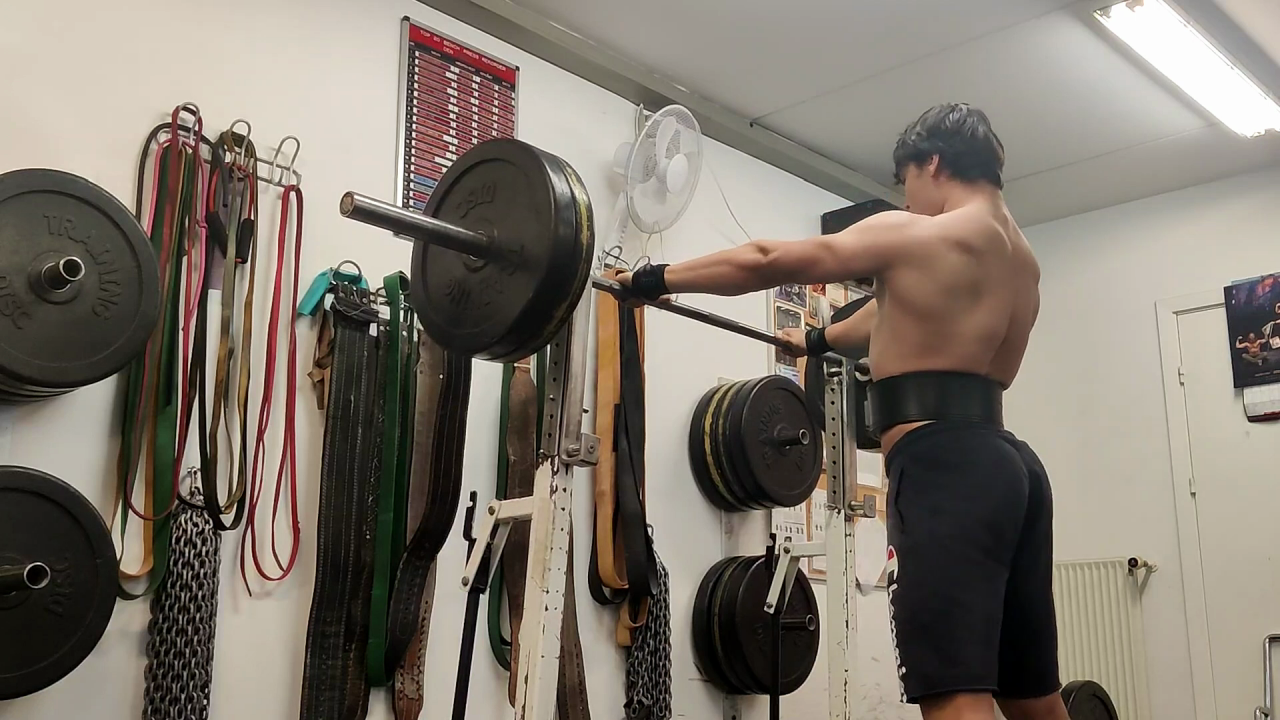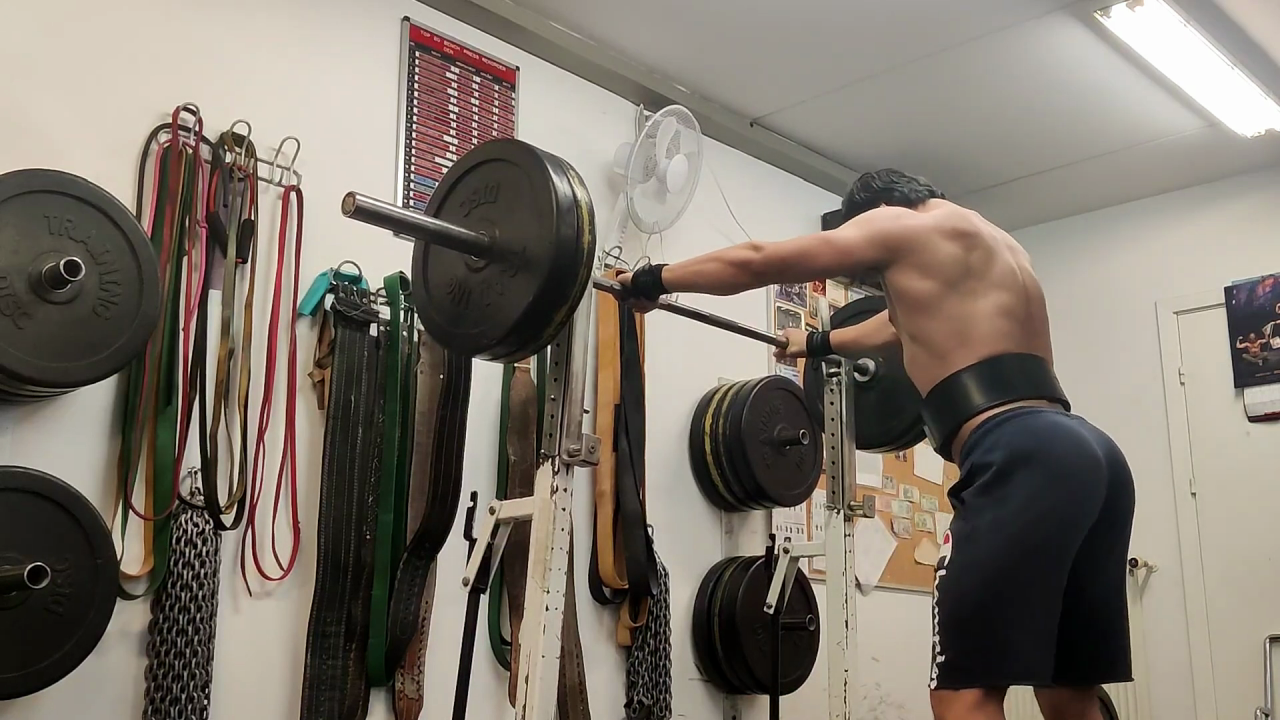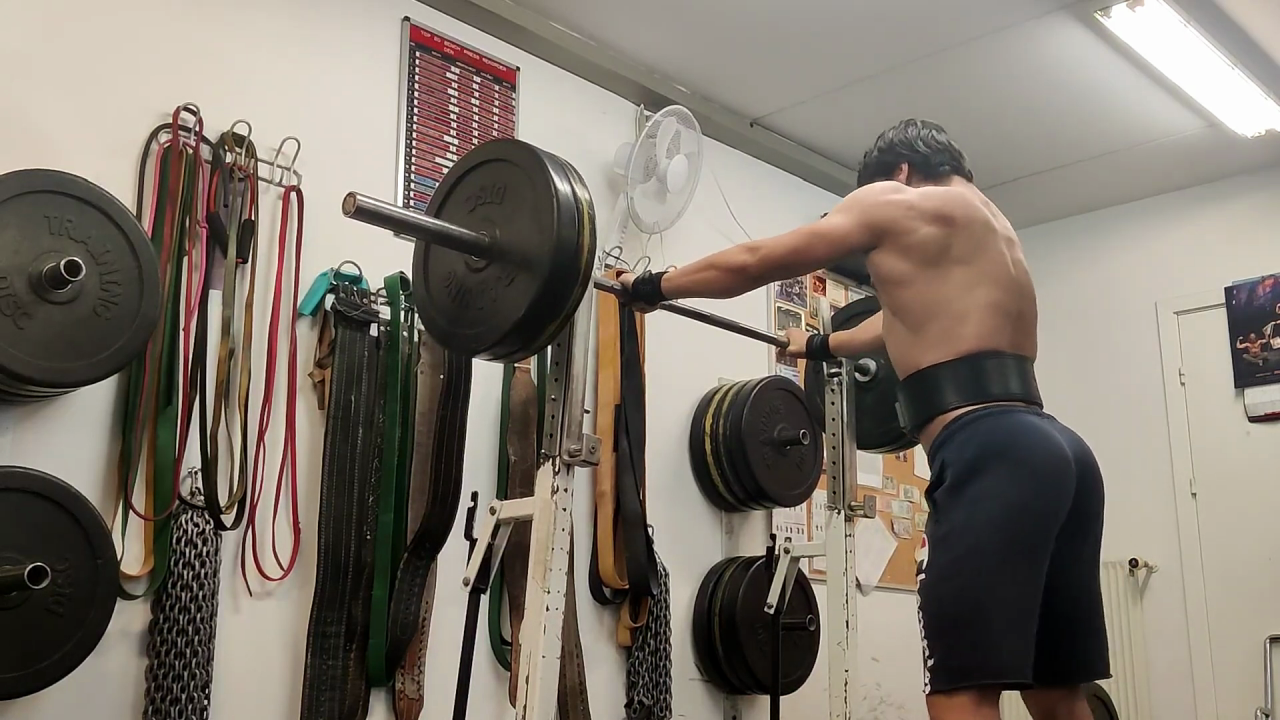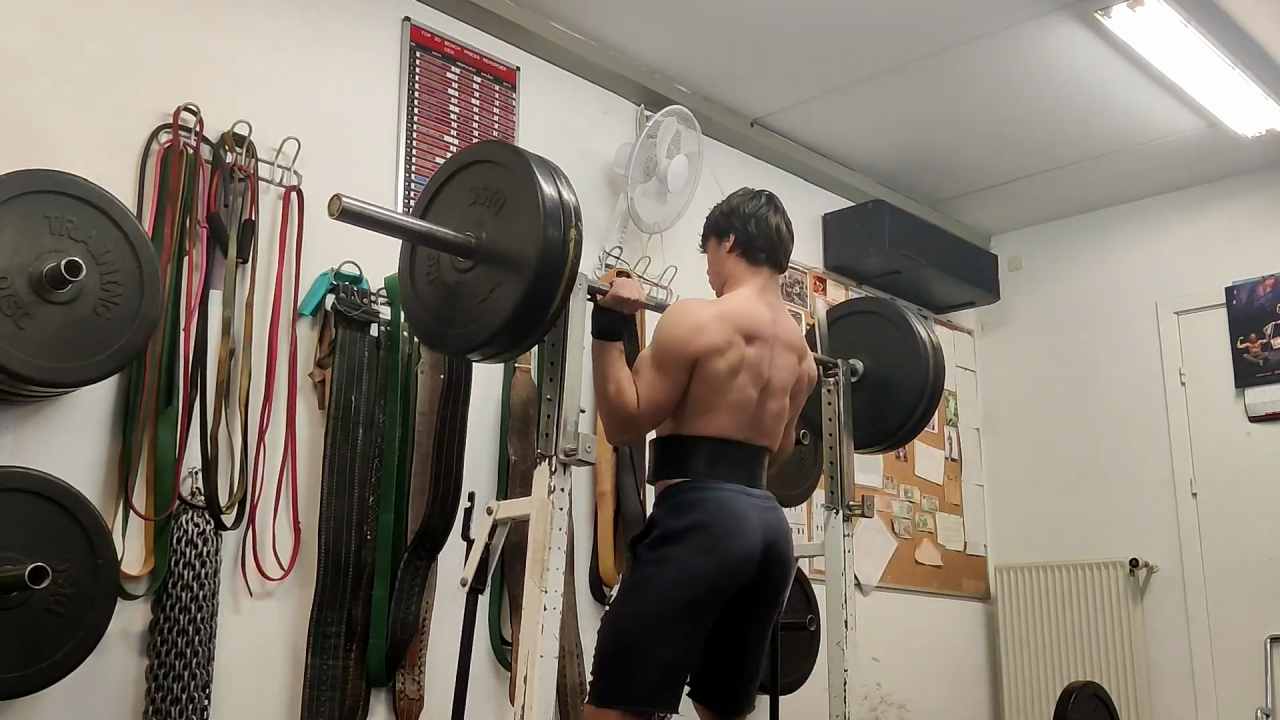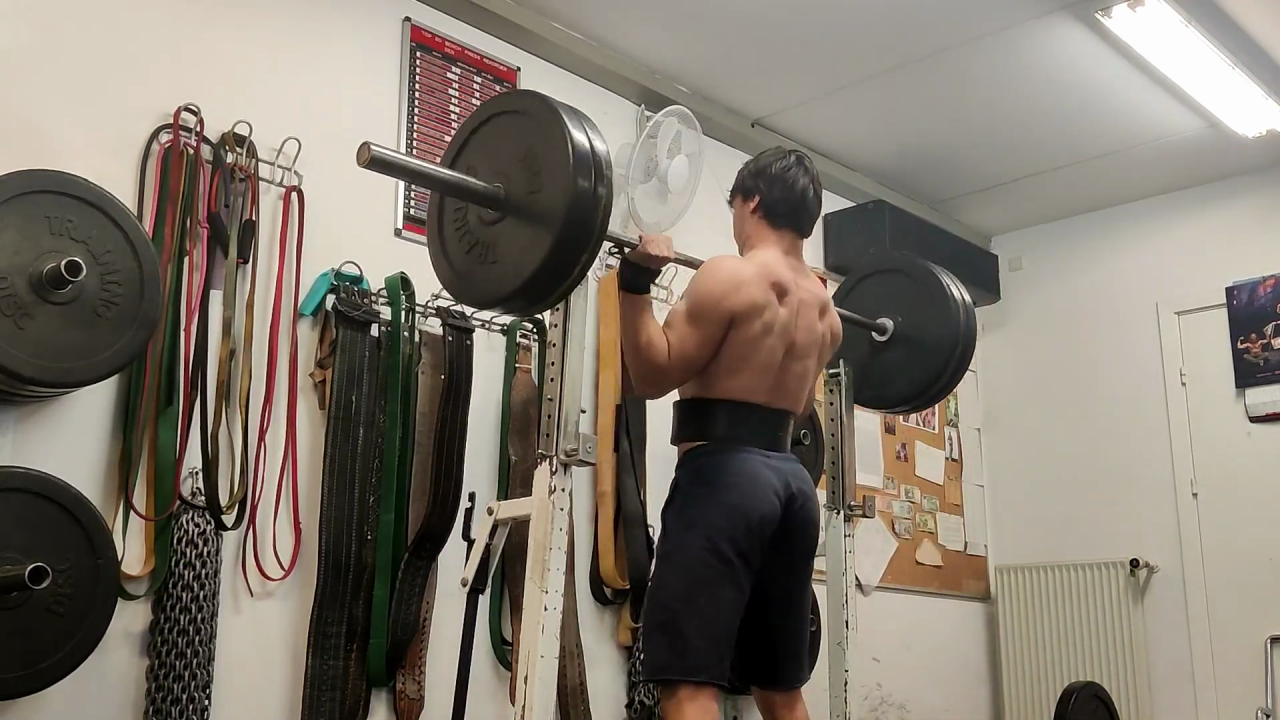
dt=1s
person 1, frame 1
left shoulder: (915, 236)
right shoulder: (1020, 259)
left elbow: (767, 262)
left wrist: (653, 279)
right wrist: (819, 339)
left hip: (945, 471)
right hip: (1007, 468)
person 1, frame 2
left shoulder: (900, 225)
right shoulder: (995, 243)
left elbow: (758, 261)
left wrist: (652, 279)
right wrist: (820, 342)
left hip: (1023, 461)
right hip: (1088, 457)
person 1, frame 3
left shoulder: (897, 202)
right shoulder: (995, 230)
left elbow: (754, 262)
left wrist: (654, 286)
right wrist: (822, 345)
left hip: (990, 458)
right hip: (1057, 453)
person 1, frame 4
left shoulder: (696, 319)
right shoulder: (800, 346)
left elbow: (623, 422)
left wrist: (608, 326)
left hip: (700, 522)
right hip: (766, 524)
person 1, frame 5
left shoulder: (729, 276)
right shoulder: (825, 306)
left elbow: (654, 373)
left wrist: (636, 282)
left hip: (723, 481)
right hip: (790, 484)
